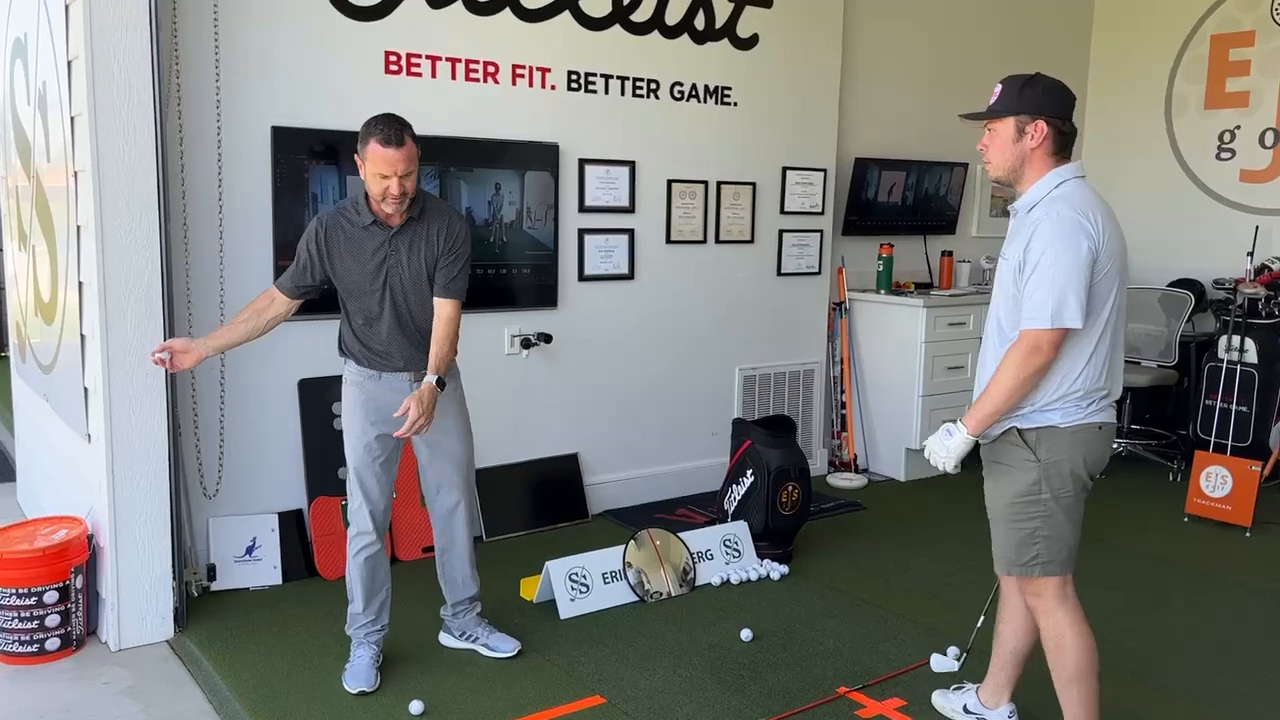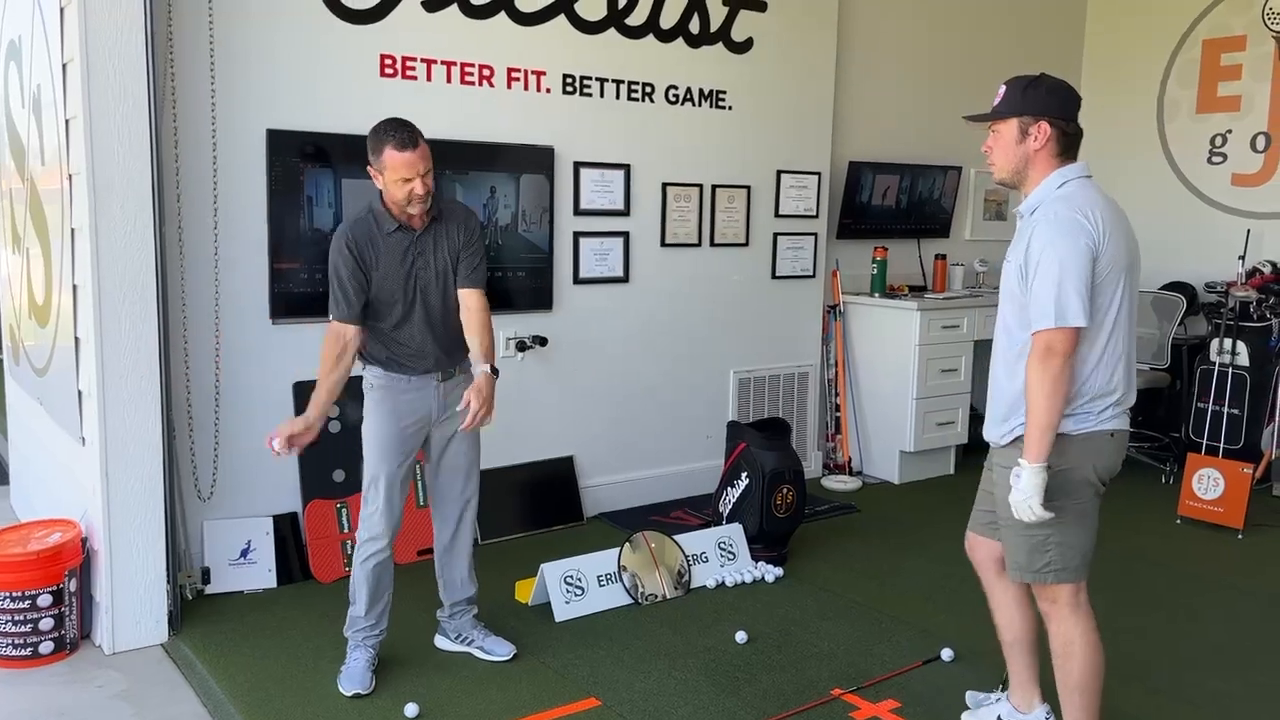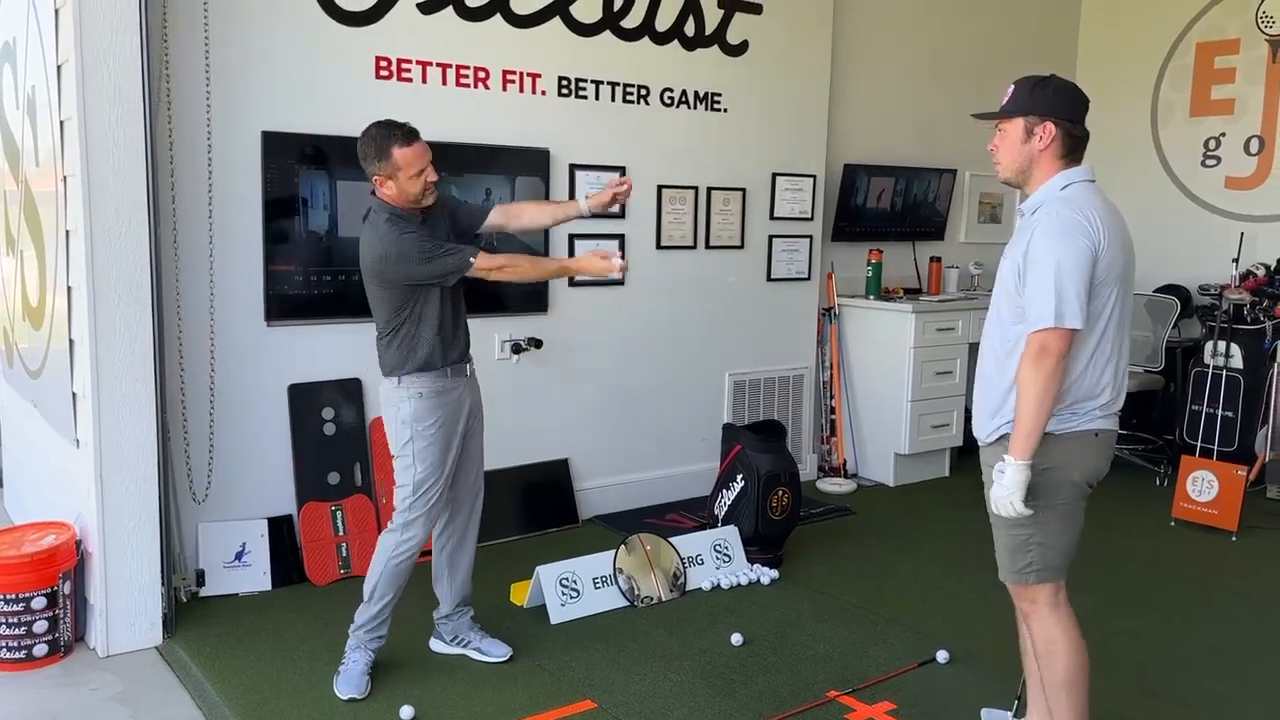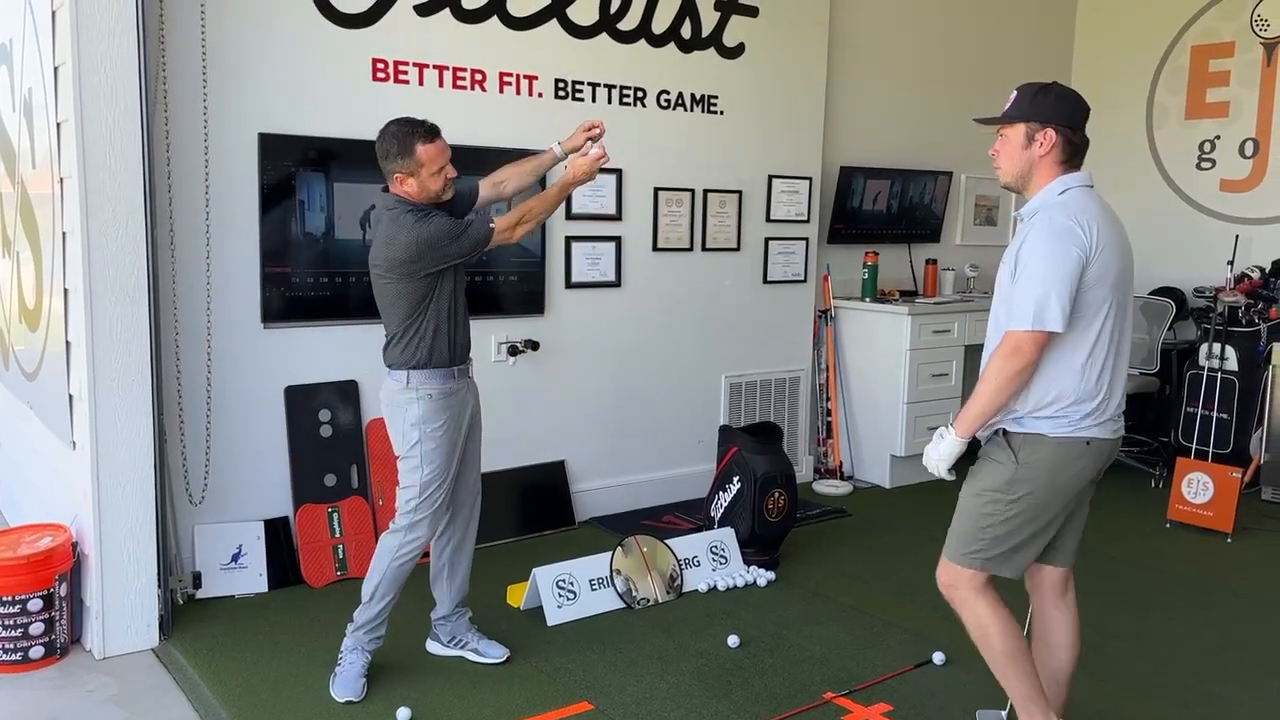
dt=0.3s
person 1, frame 1
left shoulder: (1062, 217)
right shoulder: (1051, 208)
left elbow: (1038, 346)
left wrist: (965, 429)
right wrist: (983, 425)
left hip: (1043, 436)
right hip: (1041, 429)
left knee: (1045, 588)
right knee: (1019, 572)
person 1, frame 2
left shoulder: (1060, 217)
right shoulder: (1075, 206)
left elbow: (1054, 348)
left wrist: (1033, 461)
left hip: (1057, 441)
right hip: (1040, 434)
left knee: (1058, 594)
right knee: (986, 548)
person 1, frame 3
left shoulder: (1061, 217)
right shoulder: (1073, 208)
left elbow: (1048, 347)
left wrist: (1018, 457)
left hip: (1044, 441)
right hip: (1042, 436)
left knee: (1039, 596)
right knee: (1030, 587)
person 1, frame 4
left shoulder: (1056, 223)
right shoulder: (1084, 214)
left elbow: (1022, 350)
left wrist: (956, 432)
left hip: (1041, 440)
right hip: (1073, 433)
left knee: (961, 576)
right knee: (1049, 582)
person 2, frame 1
left shoulder: (447, 225)
right shoulder: (330, 228)
left elbow: (446, 313)
right elbow: (280, 299)
left wrist: (432, 386)
right wrist: (203, 347)
left hip: (434, 386)
right hip: (368, 386)
left knee: (454, 506)
right knee: (368, 519)
left ankle: (462, 620)
right ankle: (366, 640)
person 2, frame 2
left shoulder: (463, 223)
right shoulder: (354, 240)
left elbow: (472, 303)
right elbow: (344, 336)
left wrist: (485, 373)
right wrist: (313, 415)
left hip: (456, 385)
right hip: (393, 389)
left knee: (458, 512)
right knee: (379, 523)
left ankle: (459, 622)
right ankle: (363, 643)
person 2, frame 3
left shoulder: (438, 207)
right shoulder: (389, 242)
left elbow: (506, 216)
right elbow: (492, 268)
left wrist: (586, 205)
right wrist: (577, 264)
left hip: (462, 379)
right hip: (419, 393)
left knee: (462, 510)
right knee: (413, 521)
left ankle: (452, 624)
right ankle: (361, 645)
person 2, frame 4
left shoulder: (426, 205)
right shoulder: (414, 233)
left elbow: (497, 185)
right elbow: (512, 228)
left wrist: (561, 149)
right wrist: (569, 182)
left hip: (455, 381)
right hip: (423, 391)
left knee: (460, 510)
right knee: (416, 520)
left ankle: (450, 626)
right ankle: (359, 646)
